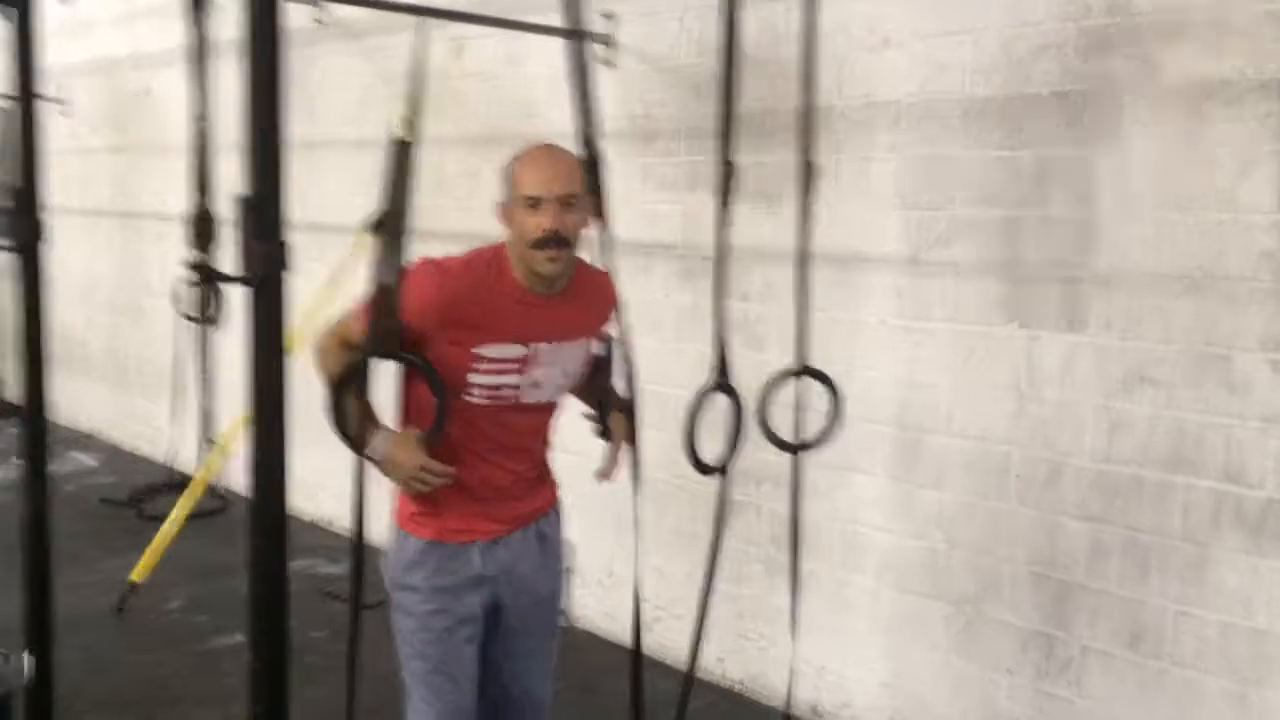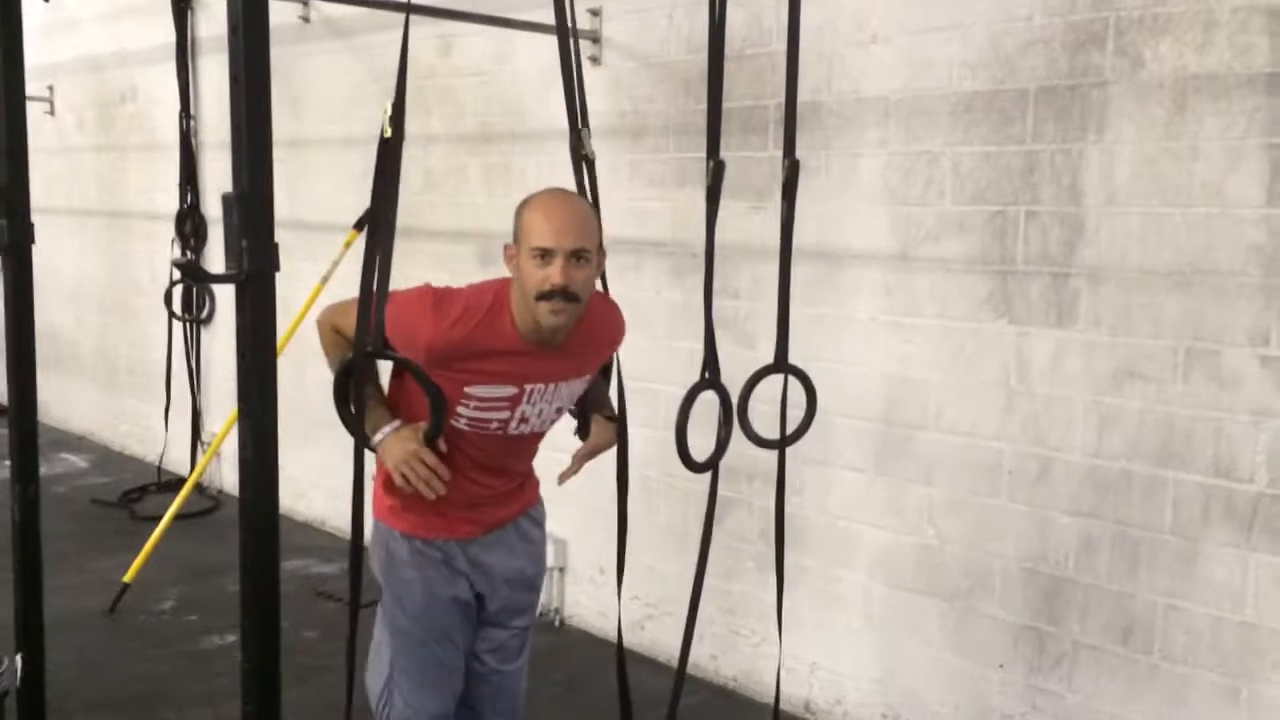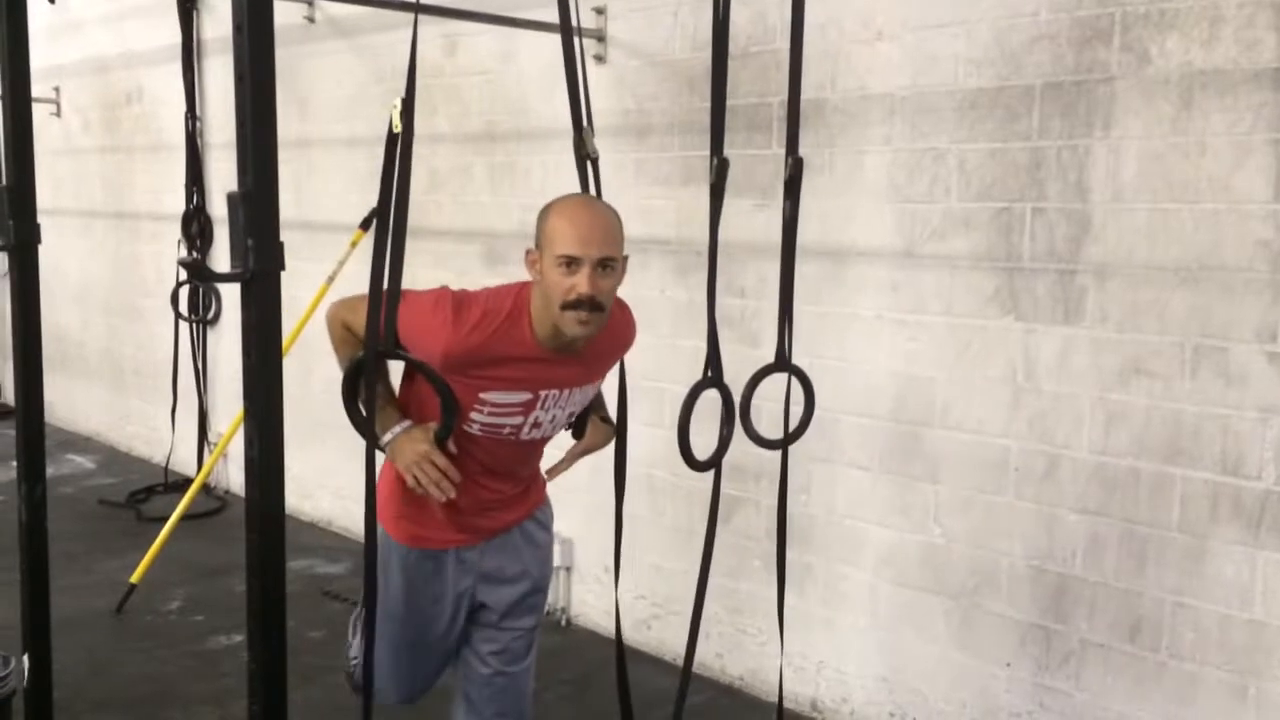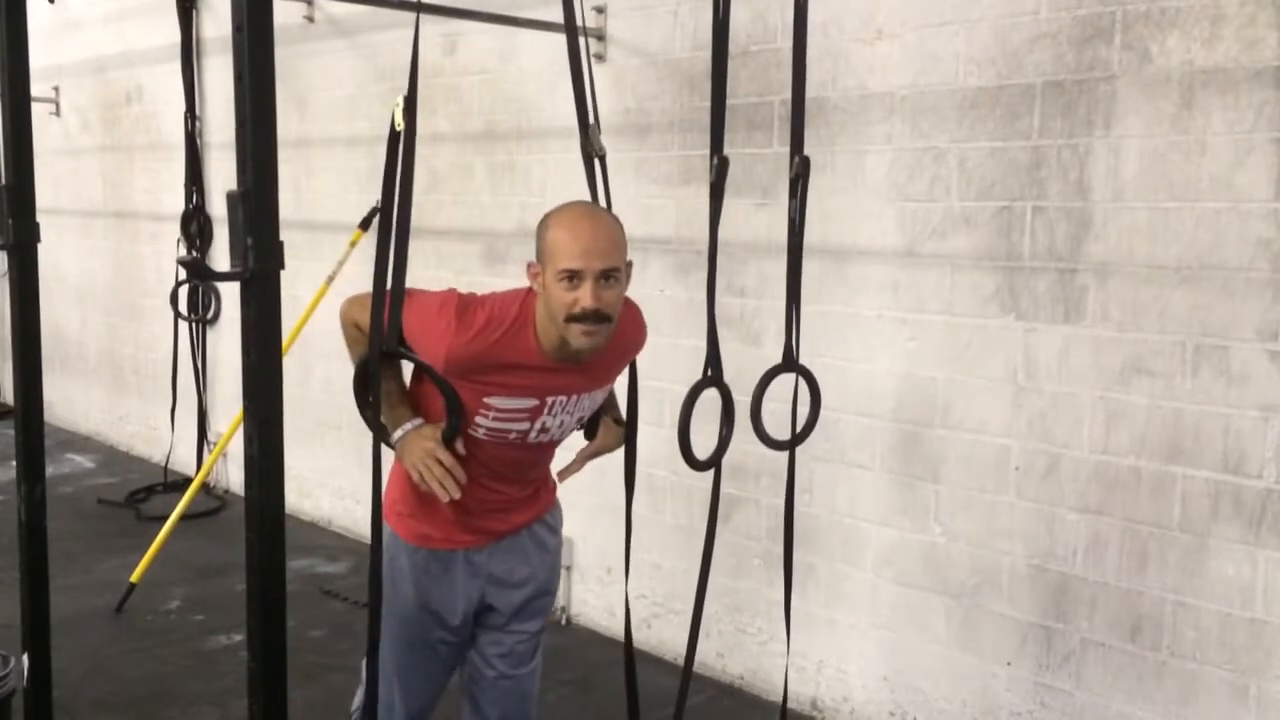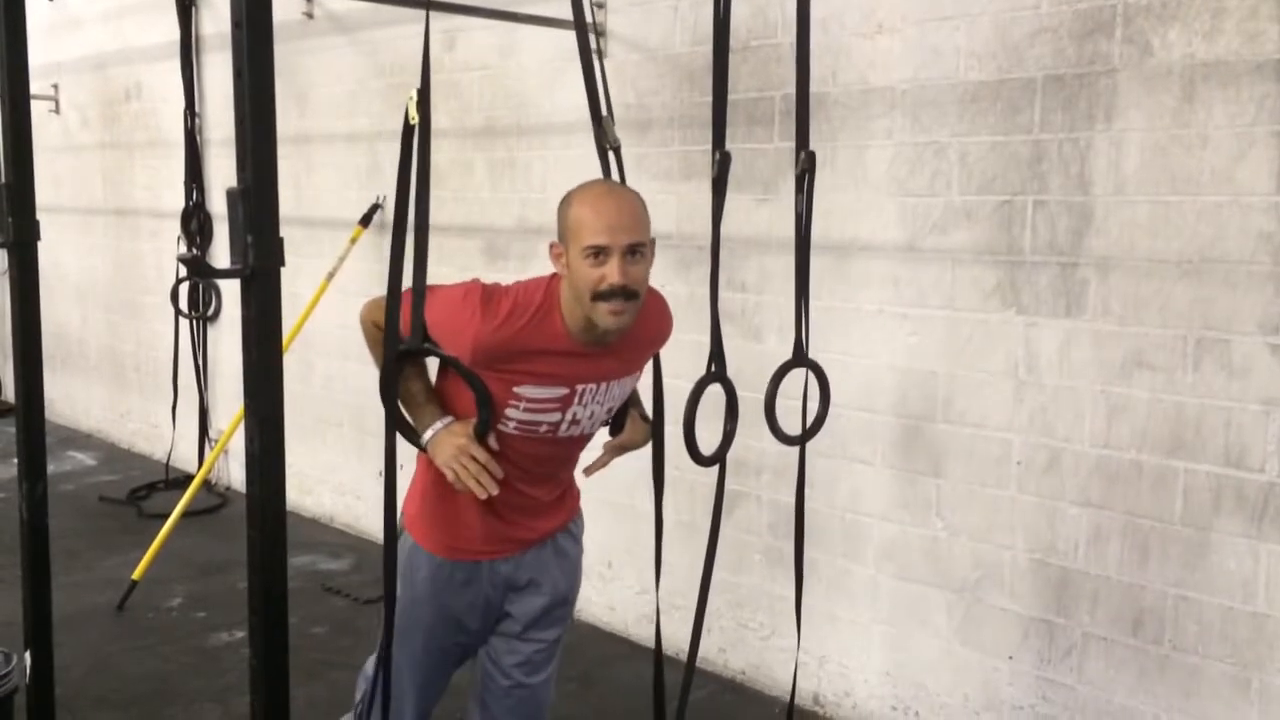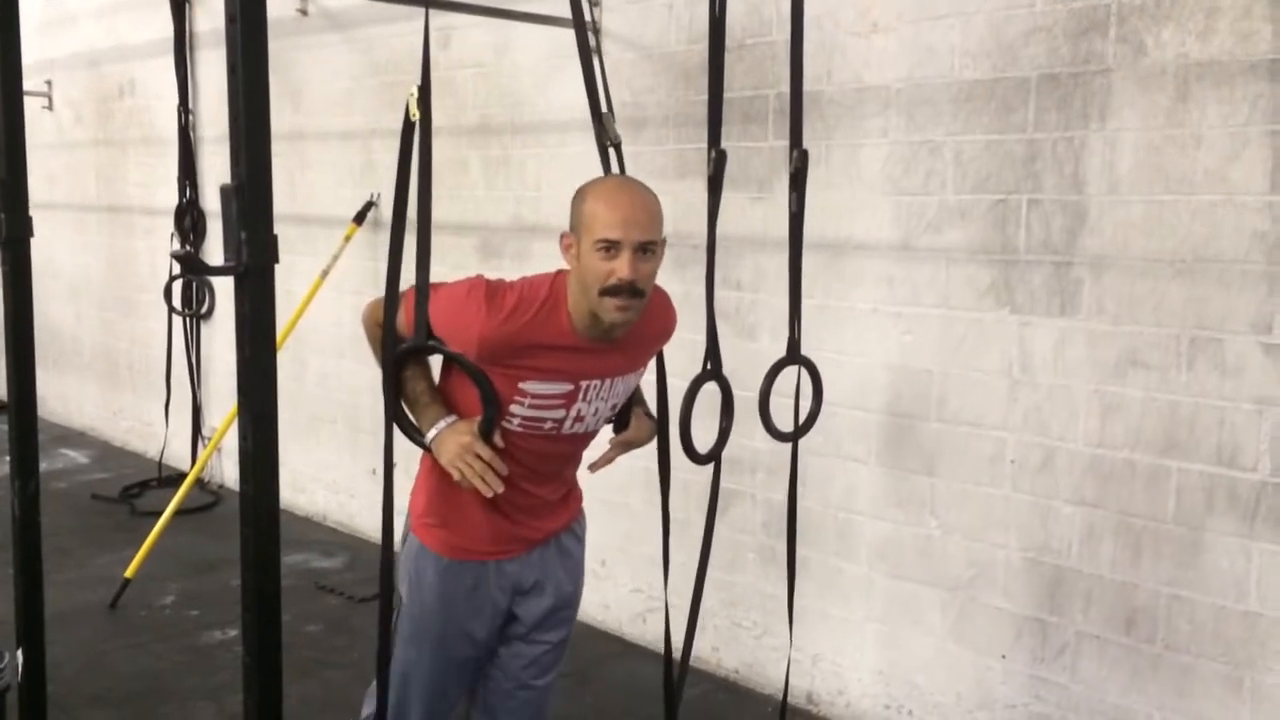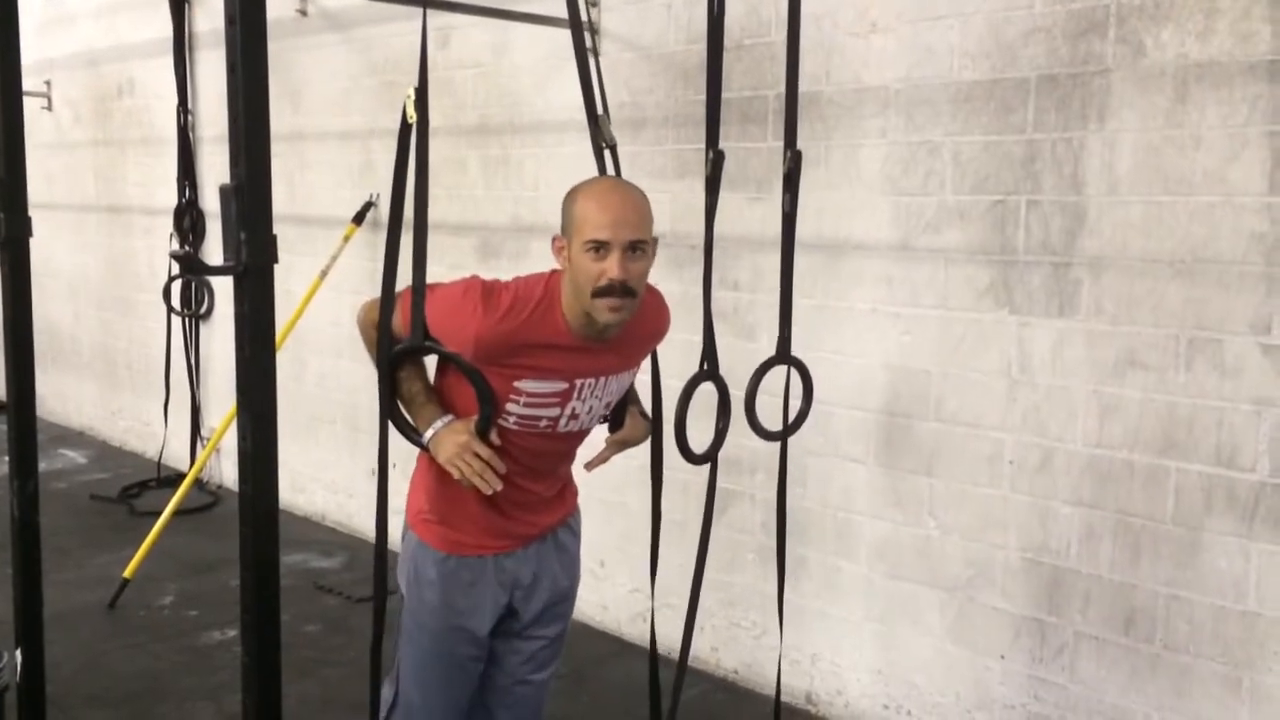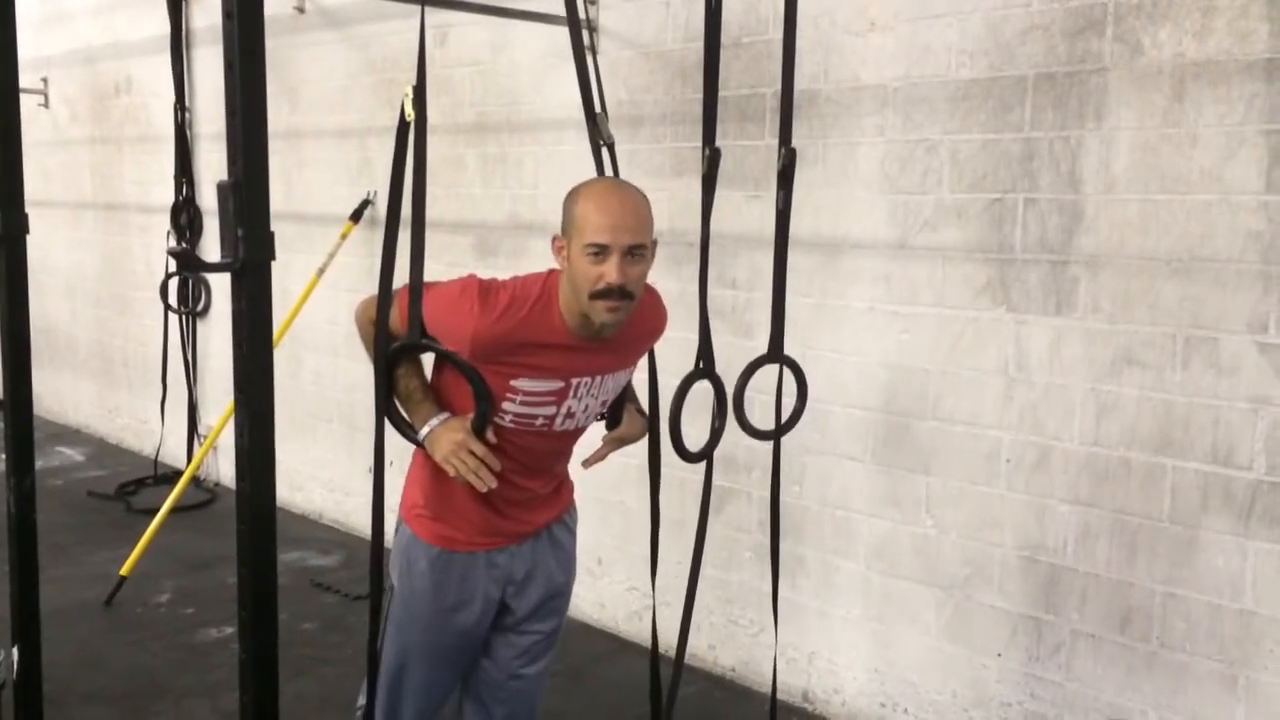
dt=0.4s
person 1, frame 1
left shoulder: (597, 295)
right shoulder: (443, 287)
right elbow: (335, 346)
left wrist: (613, 407)
right wrist: (378, 442)
left hip: (532, 531)
right hip: (440, 542)
person 1, frame 2
left shoulder: (605, 325)
right shoulder: (444, 320)
right elbow: (334, 323)
left wrist: (602, 414)
right wrist: (383, 429)
left hip: (512, 528)
right hip: (421, 530)
person 1, frame 3
left shoulder: (616, 328)
right shoulder: (462, 326)
right elbow: (344, 318)
left wrist: (599, 416)
right wrist: (393, 429)
left hip: (517, 531)
right hip: (425, 531)
right knee: (398, 677)
right ankle: (376, 635)
person 1, frame 4
left shoulder: (627, 331)
right shoulder: (467, 330)
right elbow: (357, 314)
left wrist: (611, 417)
right wrist: (403, 425)
left hip: (526, 533)
right hip: (432, 534)
person 1, frame 5
left shoulder: (652, 320)
right shoulder: (492, 320)
right elbow: (377, 317)
left wrist: (634, 413)
right wrist: (433, 425)
left hip: (549, 541)
right hip: (452, 539)
person 1, frame 6
left shoulder: (656, 317)
right shoulder: (497, 315)
right elbow: (379, 318)
left wrist: (639, 411)
right wrist: (436, 424)
left hip: (553, 542)
right hip: (458, 545)
person 1, frame 7
left shoulder: (649, 317)
right shoulder: (492, 315)
right elbow: (375, 319)
left wrist: (633, 410)
right wrist: (432, 423)
left hip: (549, 537)
right hip: (456, 543)
person 1, frame 8
left shoulder: (646, 316)
right shoulder: (490, 313)
right elbow: (373, 316)
left wrist: (631, 408)
right wrist: (429, 421)
left hip: (545, 534)
right hip: (449, 538)
